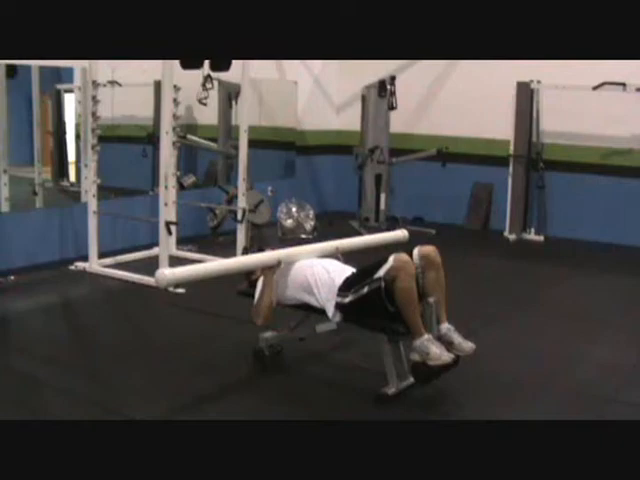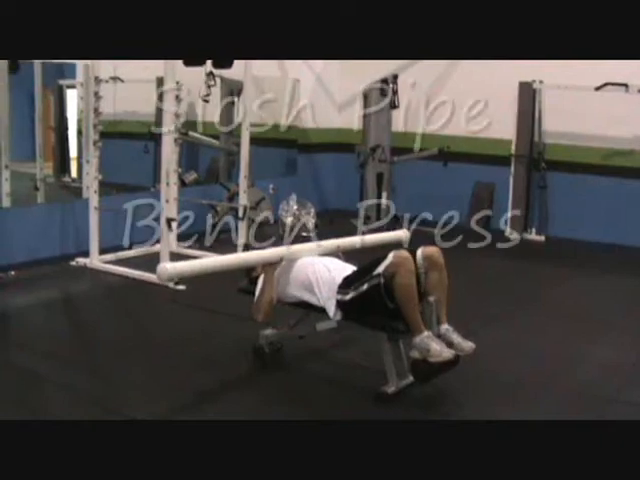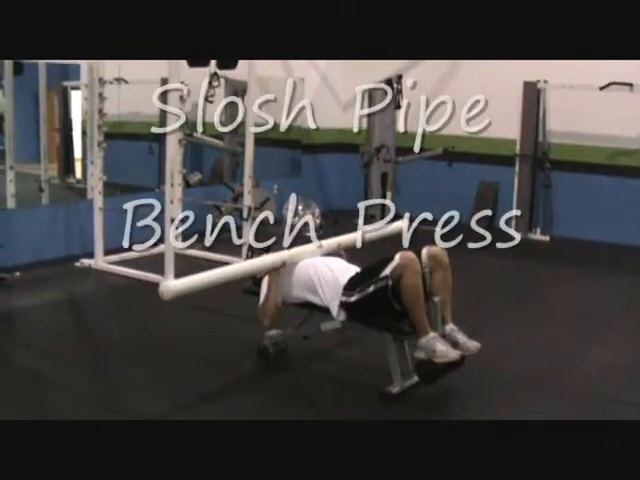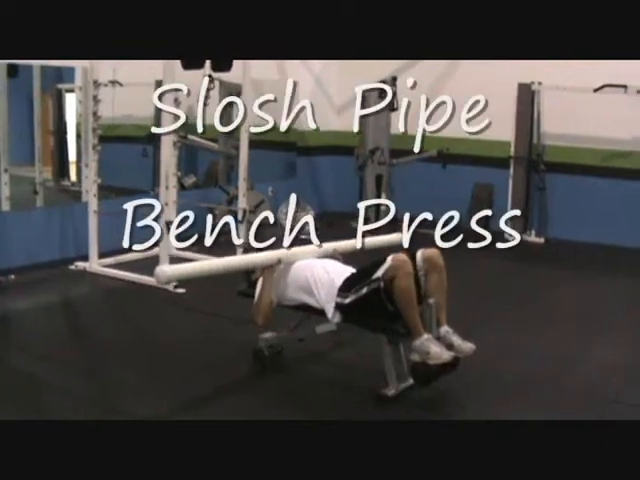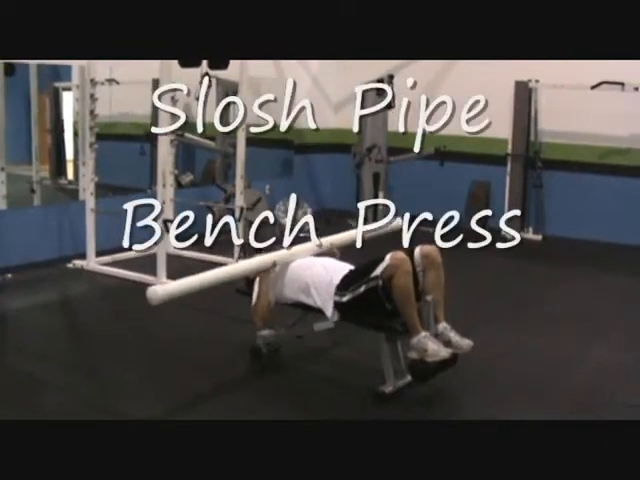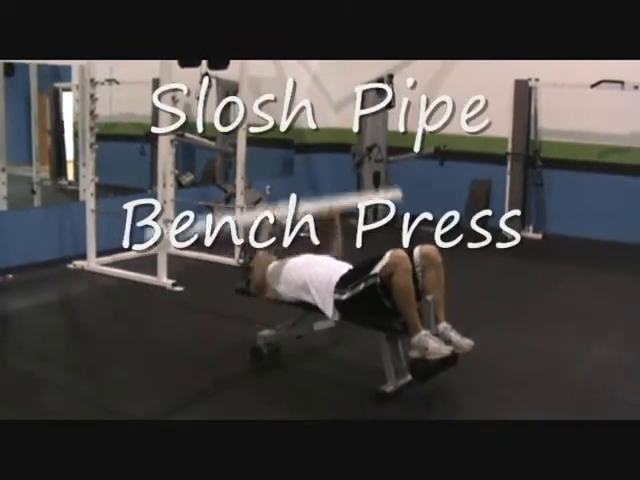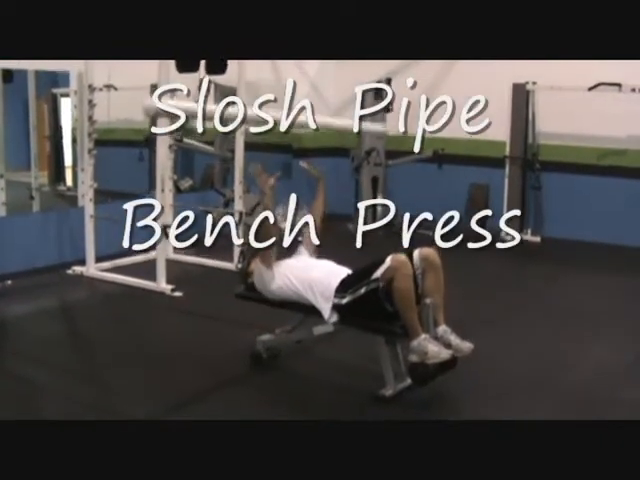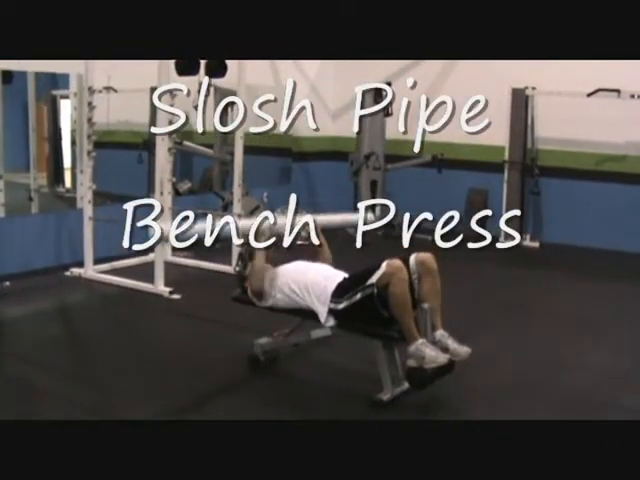
dt=0.4s
person 1, frame 1
left shoulder: (294, 265)
right shoulder: (268, 279)
right elbow: (261, 319)
left wrist: (337, 255)
right wrist: (269, 273)
left hip: (356, 282)
right hip: (343, 296)
left knee: (429, 254)
right knee: (401, 264)
left ankle: (443, 331)
right ankle: (421, 342)
person 1, frame 2
left shoulder: (295, 262)
right shoulder: (270, 277)
right elbow: (261, 315)
right wrist: (269, 270)
left hip: (357, 284)
right hip: (344, 294)
left knee: (432, 255)
right knee: (400, 260)
left ankle: (443, 330)
right ankle: (421, 339)
person 1, frame 3
left shoulder: (297, 264)
right shoulder: (273, 279)
right elbow: (267, 320)
left wrist: (339, 253)
right wrist: (274, 273)
left hip: (360, 281)
right hip: (348, 295)
left knee: (436, 255)
right knee: (407, 261)
left ankle: (448, 331)
right ankle: (426, 341)
person 1, frame 4
left shoulder: (295, 267)
right shoulder: (269, 280)
right elbow: (261, 320)
left wrist: (336, 258)
right wrist: (269, 273)
left hip: (357, 286)
right hip: (343, 298)
left knee: (431, 257)
right knee: (399, 263)
left ankle: (443, 332)
right ankle: (421, 343)
person 1, frame 5
left shoulder: (293, 264)
right shoulder: (267, 278)
right elbow: (260, 321)
left wrist: (334, 256)
right wrist: (265, 274)
left hip: (353, 280)
right hip: (342, 294)
left knee: (429, 253)
right knee: (398, 261)
left ankle: (442, 330)
right ankle: (418, 340)
person 1, frame 6
left shoulder: (295, 263)
right shoulder: (271, 274)
left elbow: (334, 254)
right elbow: (258, 284)
left wrist: (334, 221)
left hip: (353, 279)
right hip: (341, 293)
left knee: (428, 252)
right knee: (397, 259)
left ankle: (442, 329)
right ankle: (418, 339)
person 1, frame 7
left shoulder: (296, 262)
right shoulder: (267, 279)
left elbow: (315, 224)
right elbow: (266, 238)
left wrist: (320, 182)
right wrist: (268, 193)
left hip: (354, 286)
right hip: (340, 296)
left knee: (428, 256)
right knee: (399, 263)
left ankle: (441, 332)
right ankle: (418, 343)
person 1, frame 8
left shoulder: (285, 272)
right shoulder: (260, 290)
left elbow: (327, 261)
right elbow: (257, 286)
left wrist: (317, 231)
right wrist: (259, 247)
left hip: (348, 288)
right hip: (336, 301)
left knee: (425, 261)
right knee: (394, 268)
left ankle: (439, 336)
right ankle: (416, 347)
